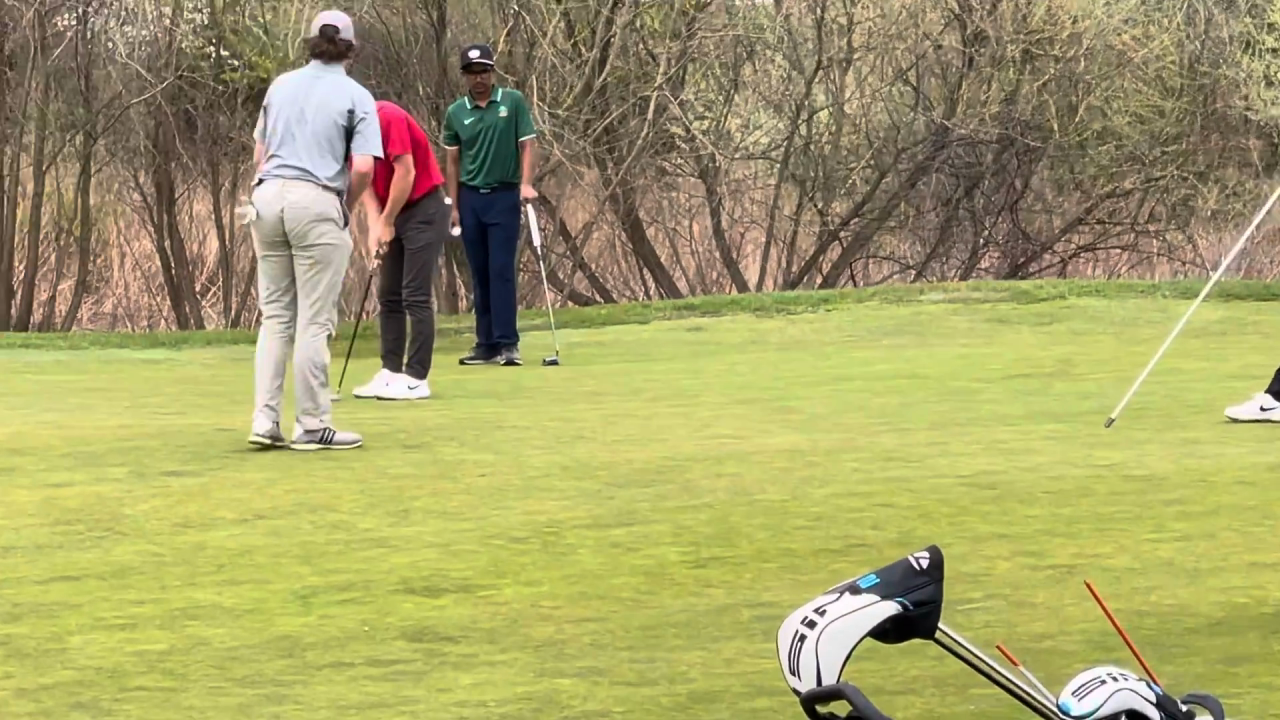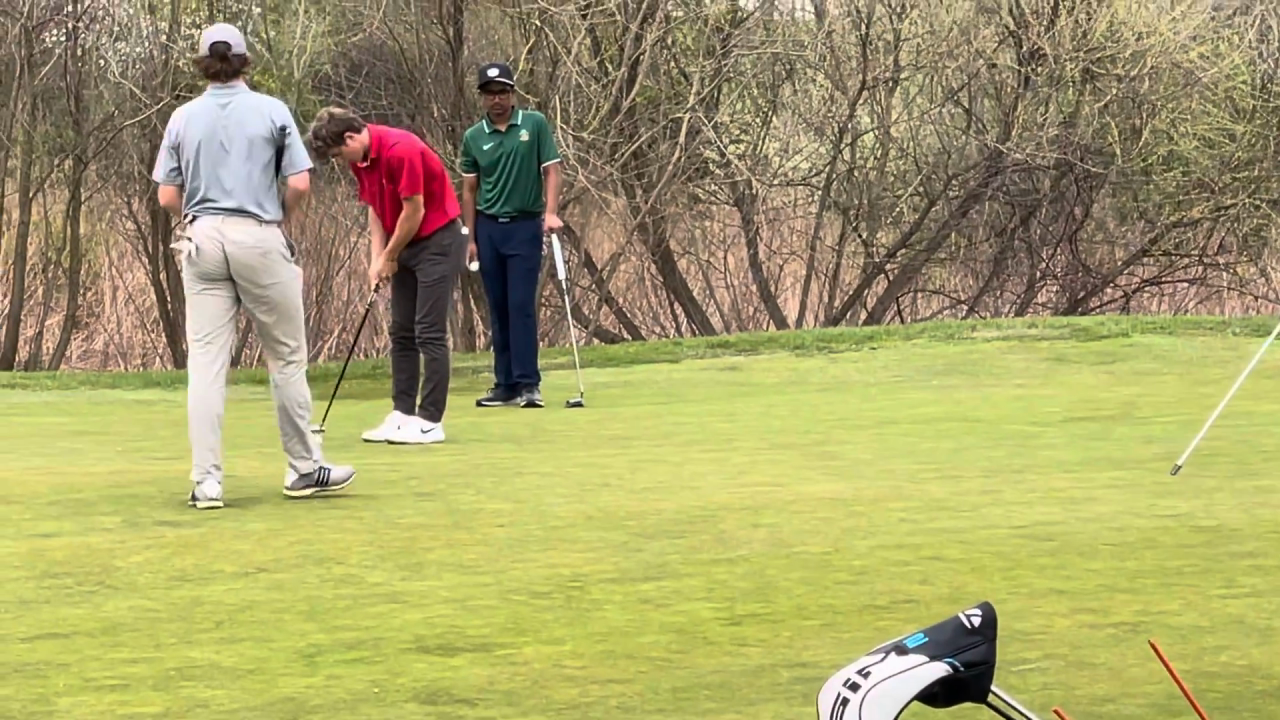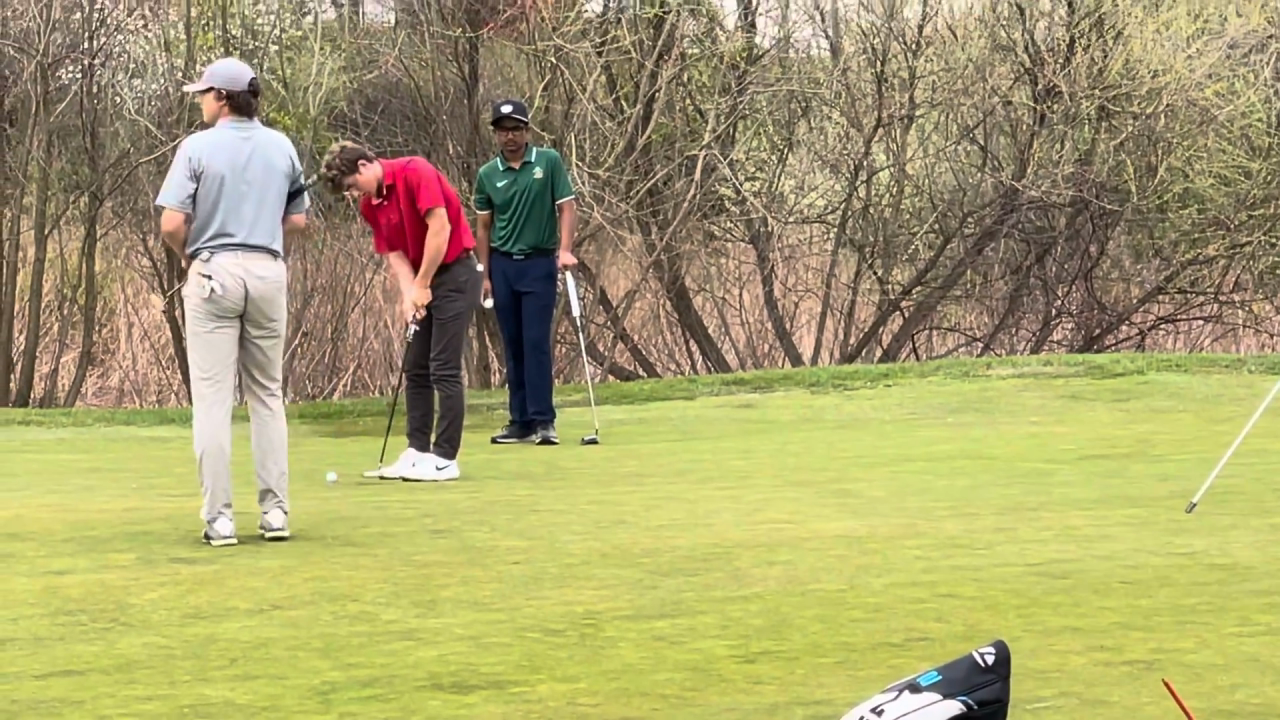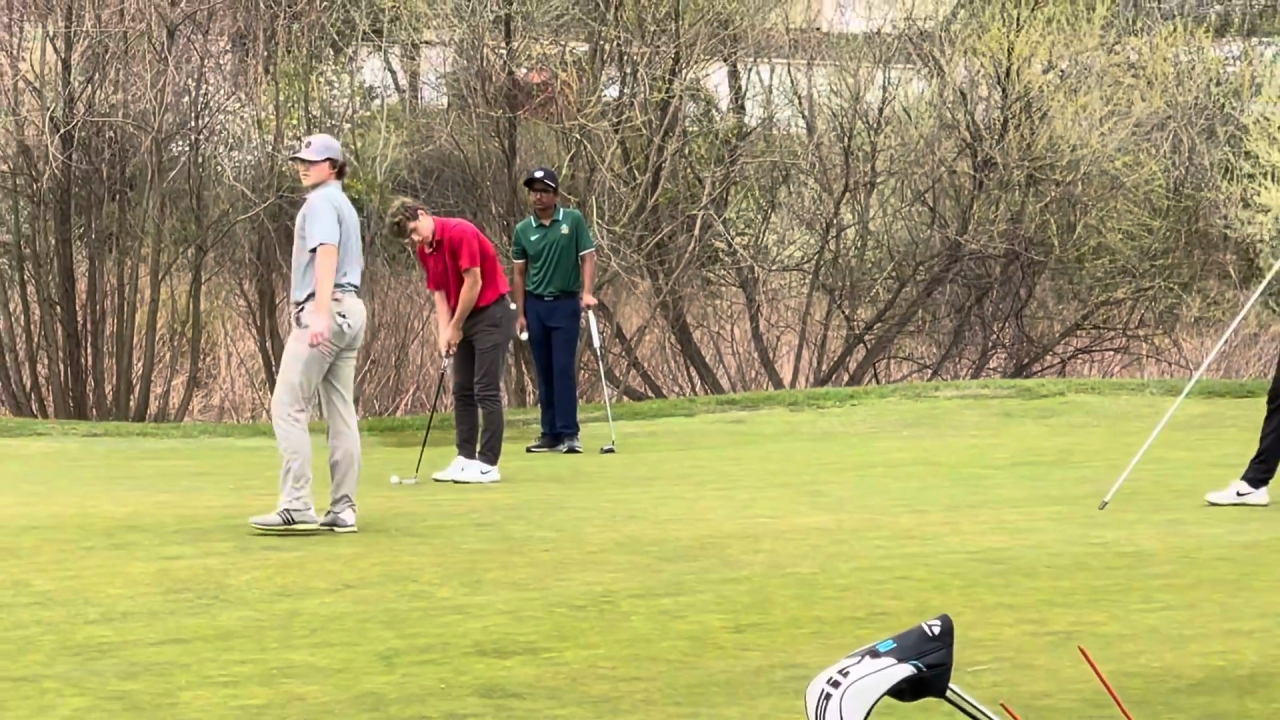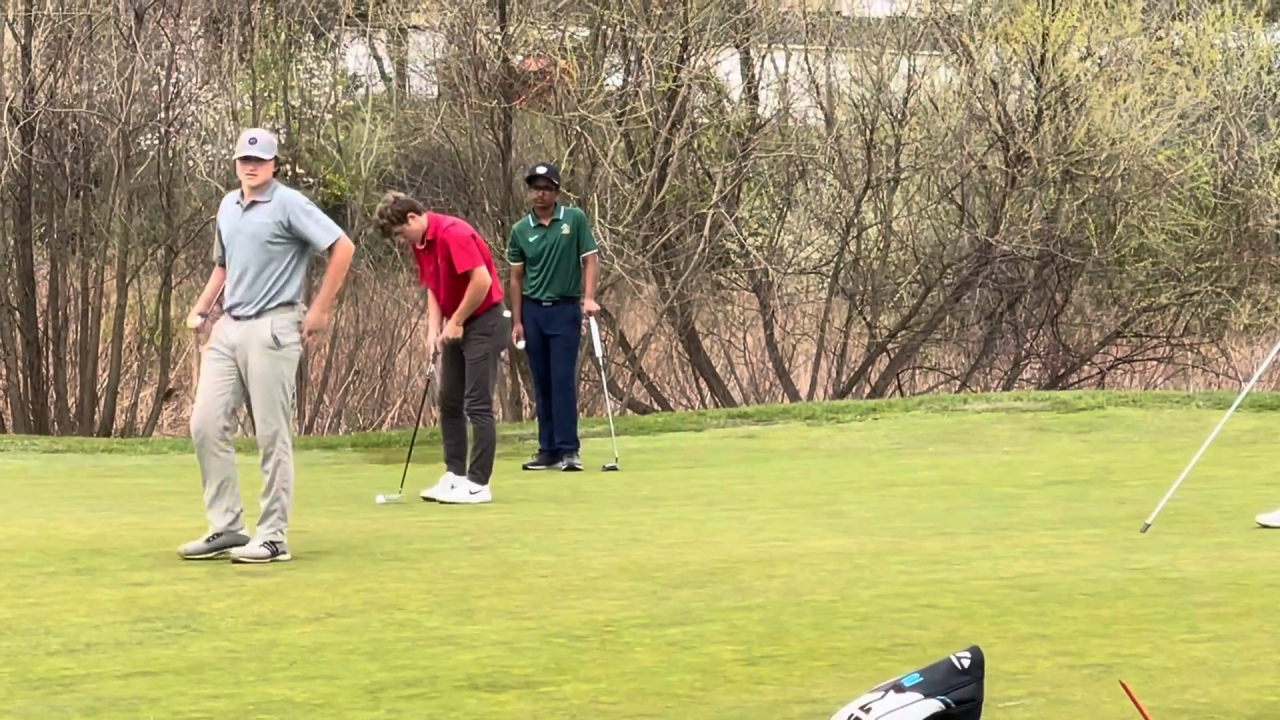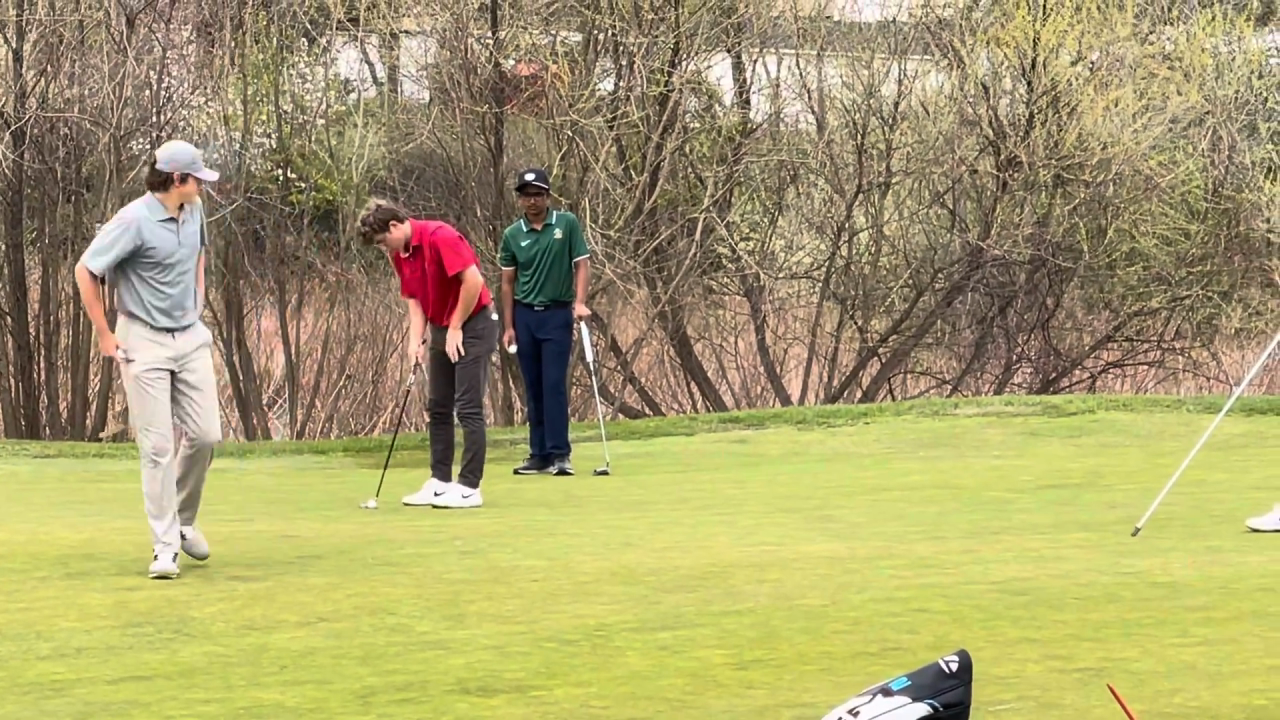
dt=0.7s
person 1, frame 1
left shoulder: (281, 84)
right shoulder: (356, 95)
left elbow: (260, 153)
right elbow: (363, 168)
right wrist: (346, 210)
left hip: (268, 198)
right hip: (317, 203)
left knee: (275, 316)
right knee: (313, 322)
left ankle: (266, 418)
right ankle: (311, 425)
person 1, frame 2
left shoulder: (182, 117)
right shoulder: (271, 110)
left elbow: (167, 198)
right elbow: (298, 184)
left hip: (202, 241)
right hip: (259, 240)
left knee: (206, 363)
right knee: (286, 357)
left ankle: (206, 480)
right ankle: (304, 467)
person 1, frame 3
left shoulder: (197, 147)
right shoulder: (282, 147)
left elbow: (171, 224)
right elbow: (297, 220)
left wrist: (191, 253)
left hip: (213, 275)
right hip: (268, 274)
left knee: (212, 400)
right knee: (267, 397)
left ankle: (220, 517)
right ankle: (275, 510)
person 1, frame 4
left shoulder: (322, 200)
right shoulder: (344, 204)
left elbow: (327, 255)
left wrist: (319, 312)
left hip: (324, 314)
right hip: (350, 311)
left knee: (288, 407)
right knee: (342, 413)
left ankle: (297, 505)
right ankle: (343, 508)
person 1, frame 5
left shoulder: (291, 204)
right shoulder: (228, 205)
left elbow: (342, 248)
left wrist: (320, 308)
right wrist: (202, 307)
left hip: (273, 331)
right hip: (230, 328)
left knee: (272, 435)
right knee: (205, 425)
left ankle: (273, 535)
right ankle: (226, 527)
person 1, frame 6
left shoulder: (194, 210)
right shoulder: (132, 220)
right elbow: (85, 271)
right wrist: (103, 334)
left hip: (192, 337)
right hip: (143, 340)
left knee: (205, 435)
right knee: (157, 445)
left ankle: (183, 521)
right ankle: (165, 546)
person 2, frame 1
left shoulder: (514, 102)
right shoulder: (455, 113)
left elbow: (527, 145)
right elbow: (452, 161)
left wrist: (526, 183)
right wrist: (453, 205)
left hip: (504, 196)
right hip: (470, 198)
left knee: (502, 271)
right knee: (479, 274)
left ankle: (507, 343)
right ankle: (486, 343)
person 2, frame 2
left shoulder: (536, 124)
right shoulder: (473, 137)
left elbow: (551, 170)
right elbow: (469, 190)
left wrist: (551, 212)
right wrist: (470, 238)
left hip: (525, 226)
right hip: (488, 228)
left knee: (522, 306)
right knee: (498, 309)
left ankle: (528, 383)
right ankle: (505, 383)
person 2, frame 3
left shoulder: (549, 161)
right shoulder: (487, 174)
left elbow: (566, 207)
right elbow: (483, 227)
left wrist: (565, 249)
right wrist: (484, 275)
left hip: (539, 263)
right hip: (502, 265)
left knee: (536, 343)
right knee: (513, 346)
left ankle: (543, 421)
right ankle: (521, 420)
person 2, frame 4
left shoulder: (574, 220)
right shoulder: (522, 230)
left elbow: (587, 257)
right elbow: (519, 274)
left wrist: (587, 292)
right wrist: (520, 314)
left hip: (565, 303)
right hip: (535, 305)
left knee: (564, 369)
right knee: (544, 372)
left ankle: (569, 434)
right ankle: (550, 433)
person 2, frame 5
left shoulder: (575, 219)
right shoulder: (519, 230)
left elbow: (589, 259)
right elbow: (516, 278)
left wrist: (589, 297)
right wrist: (517, 321)
left hip: (565, 309)
right hip: (533, 311)
left knee: (563, 380)
right knee: (541, 384)
left ankle: (568, 449)
right ankle: (548, 449)
person 2, frame 6
left shoulder: (568, 223)
right shoulder: (511, 235)
left elbow: (581, 264)
right elbow: (507, 282)
left wrist: (580, 302)
right wrist: (508, 326)
left hip: (557, 314)
right hip: (524, 315)
left knee: (554, 385)
right knee: (533, 388)
left ankle: (559, 454)
right ankle: (539, 453)
person 3, frame 1
left shoulder: (387, 116)
left elbow: (406, 172)
right elbow: (366, 184)
left wrist: (386, 223)
right wrist: (375, 228)
left hip: (425, 209)
right hip: (393, 214)
left knee: (416, 296)
right knee: (389, 296)
left ankle: (416, 378)
right ankle: (391, 371)
person 3, frame 2
left shoulder: (401, 149)
right shoulder: (360, 160)
left elbow: (414, 211)
left wrist: (389, 257)
right wrist: (376, 259)
left hip: (439, 240)
right hip: (406, 243)
left knee: (429, 332)
right knee: (401, 332)
person 3, frame 3
left shoulder: (414, 171)
right shoulder: (369, 206)
left elbow: (440, 227)
right elbow: (394, 254)
left wrist: (423, 285)
right wrist: (409, 294)
left hip: (455, 274)
right hip: (422, 281)
left knee: (444, 368)
right knee: (415, 368)
person 3, frame 4
left shoulder: (460, 232)
right shoulder: (424, 250)
left elbow: (473, 282)
right elbow: (439, 292)
left wrist: (455, 327)
right wrist: (444, 332)
left hip: (492, 314)
right hip: (464, 317)
left knee: (486, 391)
right knee: (462, 391)
left ankle: (487, 464)
right ankle: (466, 458)
person 3, frame 5
left shoulder: (454, 233)
right shoulder: (420, 244)
left elbow: (481, 280)
left wrist: (456, 321)
right wrist: (434, 328)
left hip: (484, 322)
right hip: (456, 325)
left knee: (477, 404)
right knee: (449, 401)
left ankle: (478, 484)
right ankle: (455, 475)
person 3, frame 6
left shoulder: (440, 236)
right shoulder: (399, 255)
left elbow: (474, 281)
right elbow: (414, 298)
left wrist: (456, 328)
right wrist: (416, 340)
left hip: (473, 325)
right hip: (442, 329)
left knee: (468, 407)
right knee: (438, 407)
left ankle: (469, 487)
right ankle: (440, 481)
